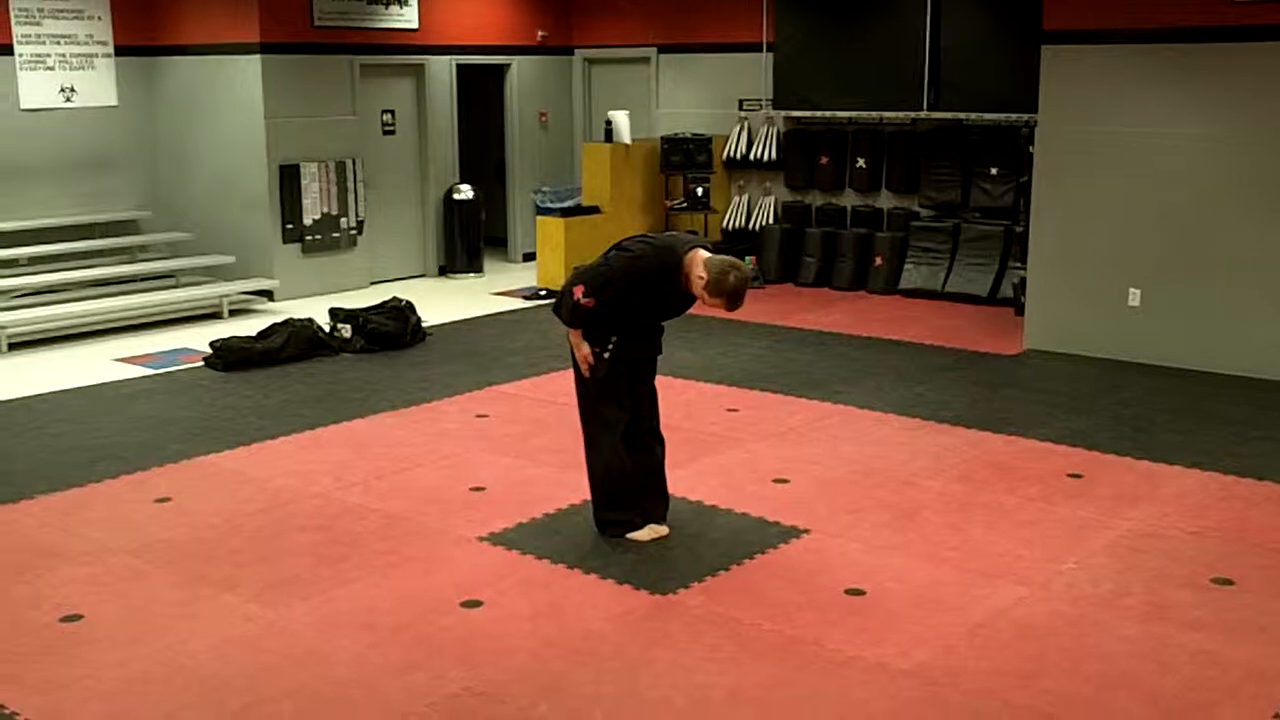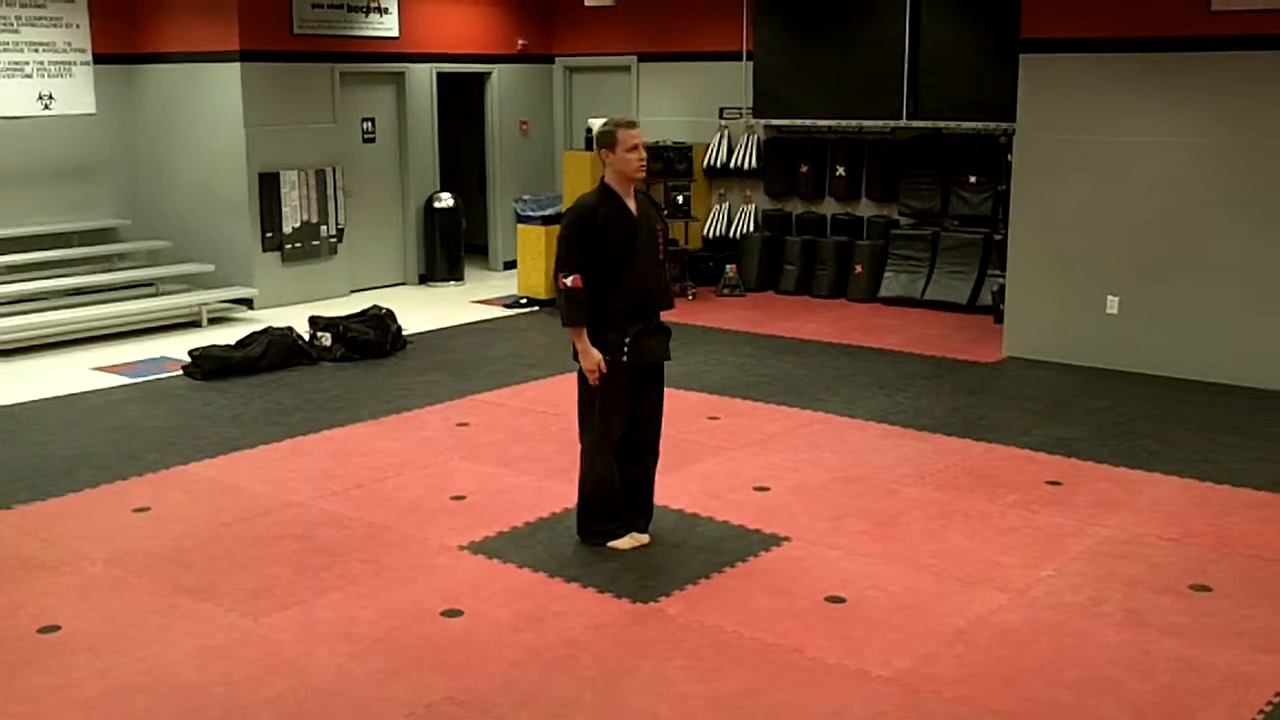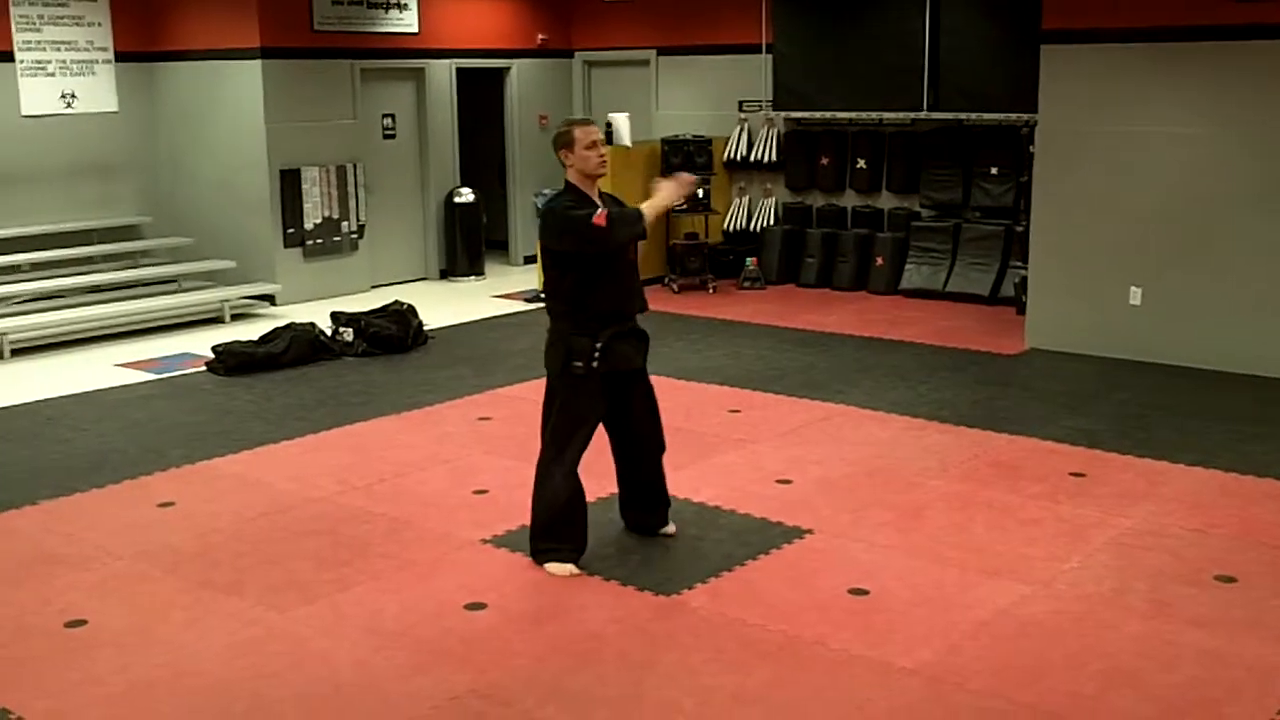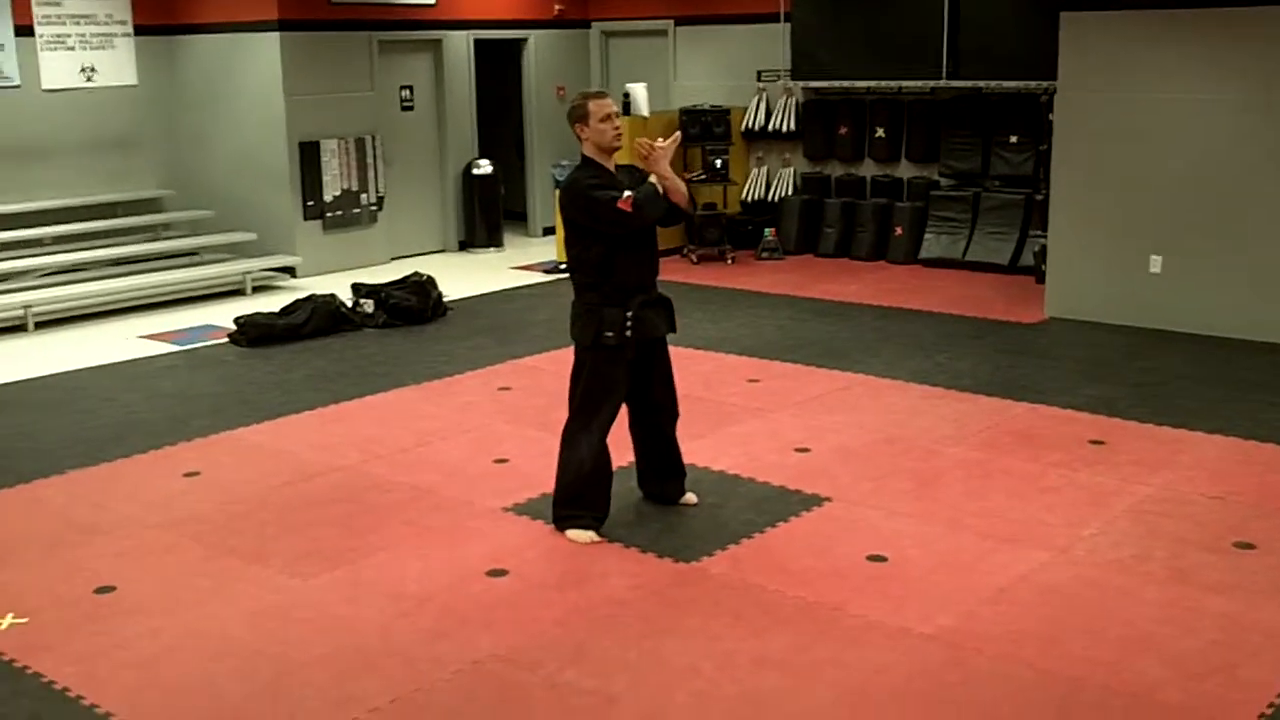
dt=1s
person 1, frame 1
left shoulder: (704, 263)
right shoulder: (646, 259)
right elbow: (581, 285)
left wrist: (648, 336)
right wrist: (577, 339)
left hip: (640, 338)
right hip: (602, 338)
left knee: (644, 424)
right knee: (608, 424)
left ankle: (649, 509)
right ankle: (619, 517)
person 1, frame 2
left shoulder: (650, 209)
right shoulder: (586, 213)
right elbow: (570, 283)
right wrist: (584, 346)
left hip: (648, 338)
right hip: (607, 343)
left knee: (643, 436)
right knee: (604, 437)
left ankle: (633, 520)
right ankle: (601, 526)
person 1, frame 3
left shoulder: (614, 207)
right shoulder: (560, 214)
right elbow: (614, 234)
right wrist: (662, 199)
left hip: (623, 341)
right hip: (577, 349)
left knee: (643, 436)
right knee: (563, 449)
left ankle: (647, 515)
right ankle: (553, 545)
person 1, frame 4
left shoulder: (632, 176)
right shoulder: (579, 187)
left elbow: (679, 210)
right elbow: (635, 215)
left wrist: (662, 171)
right wrist: (658, 172)
left hip: (645, 309)
right hip: (603, 318)
left knee: (657, 405)
right knee: (591, 418)
left ankle: (664, 485)
right ankle: (575, 513)
